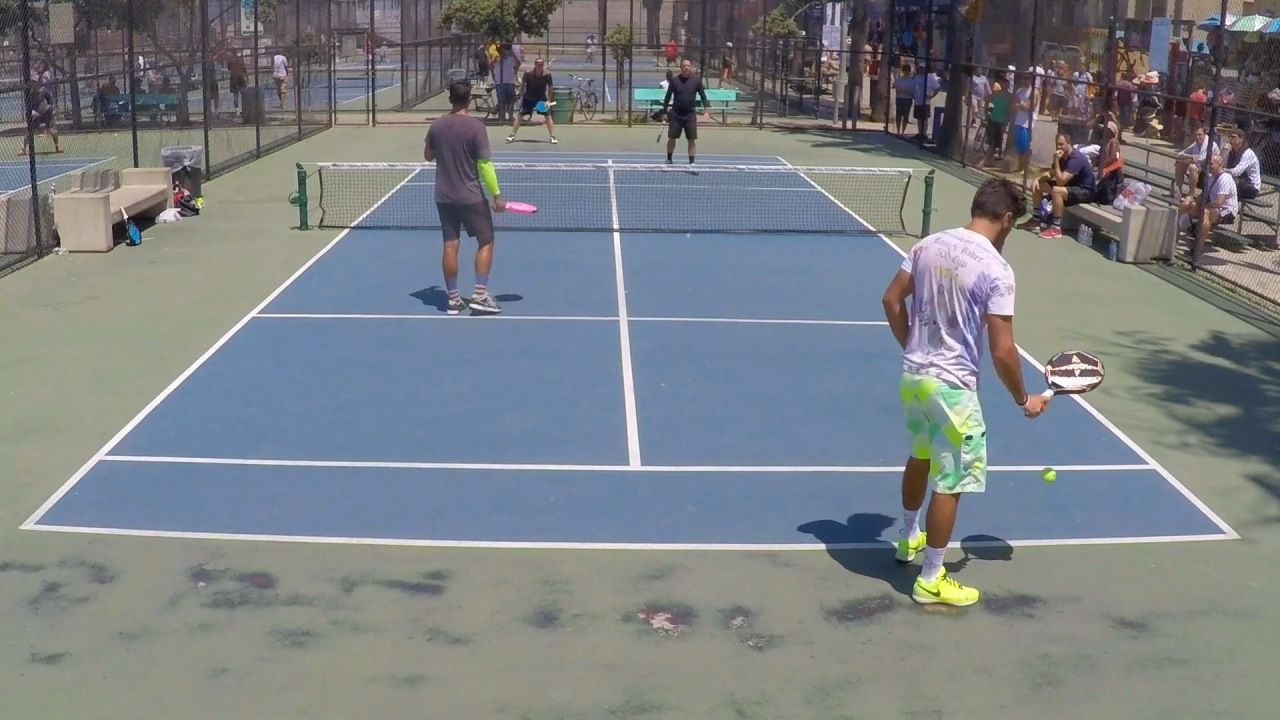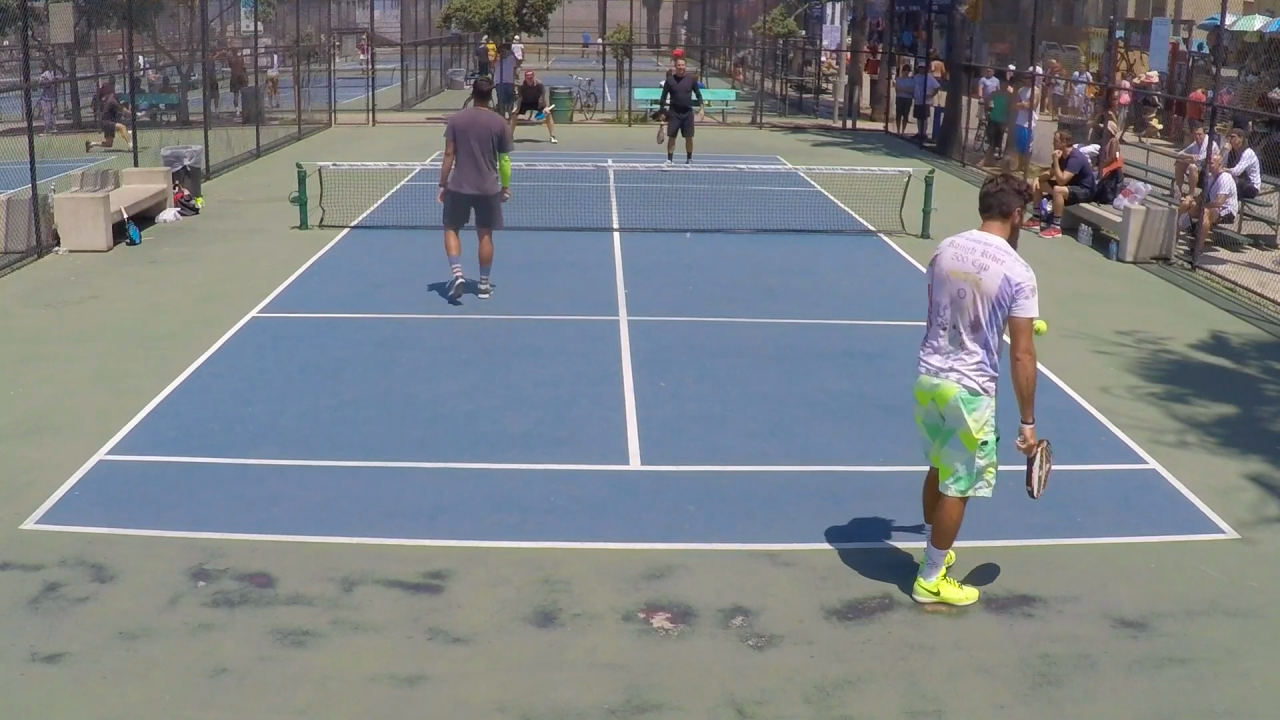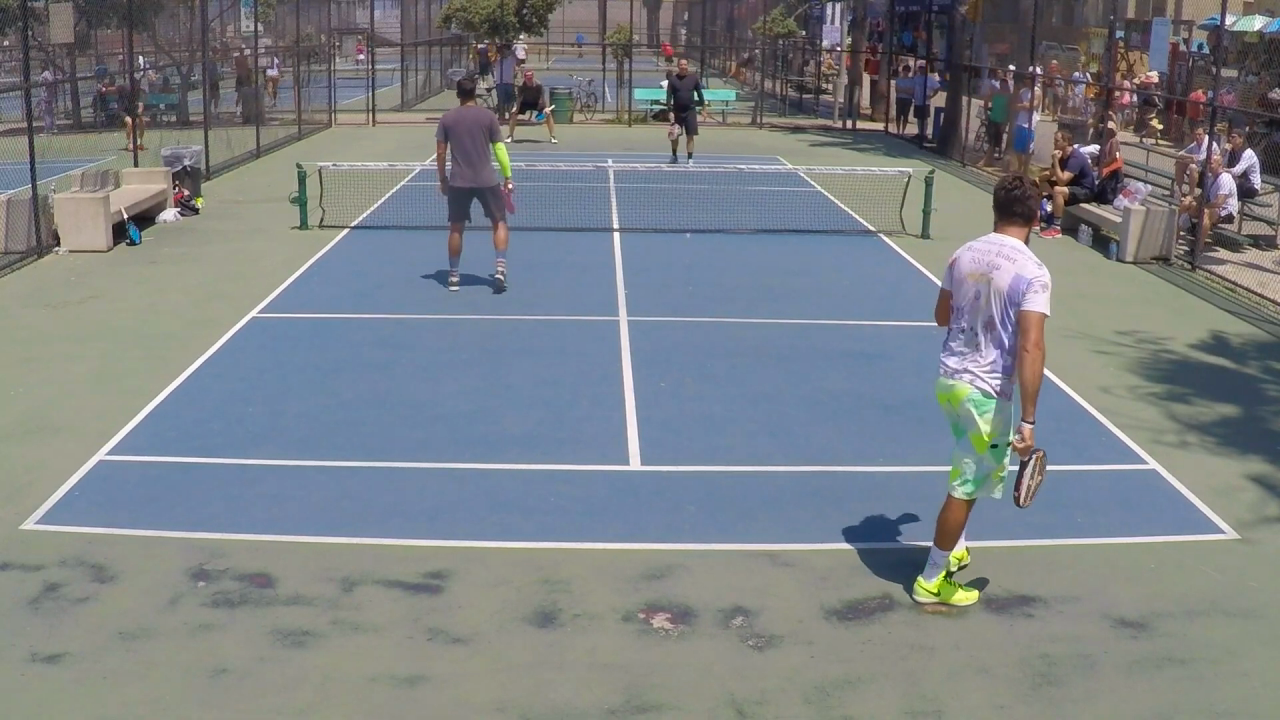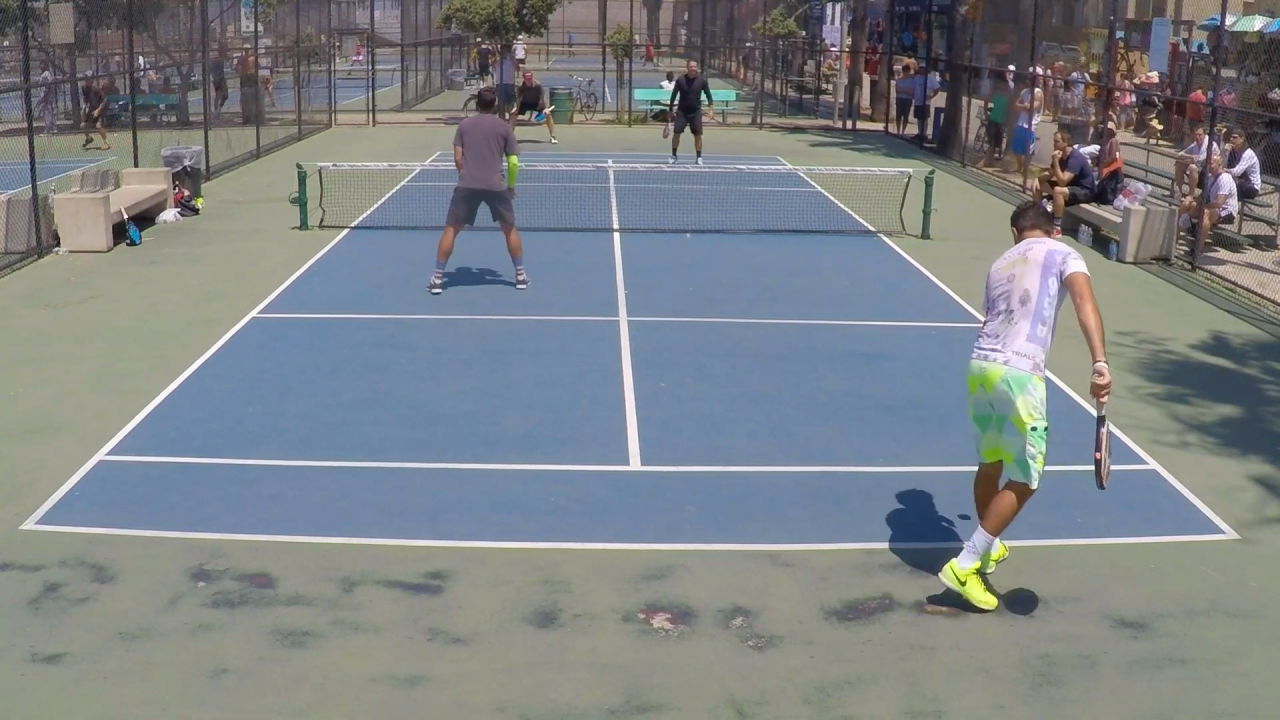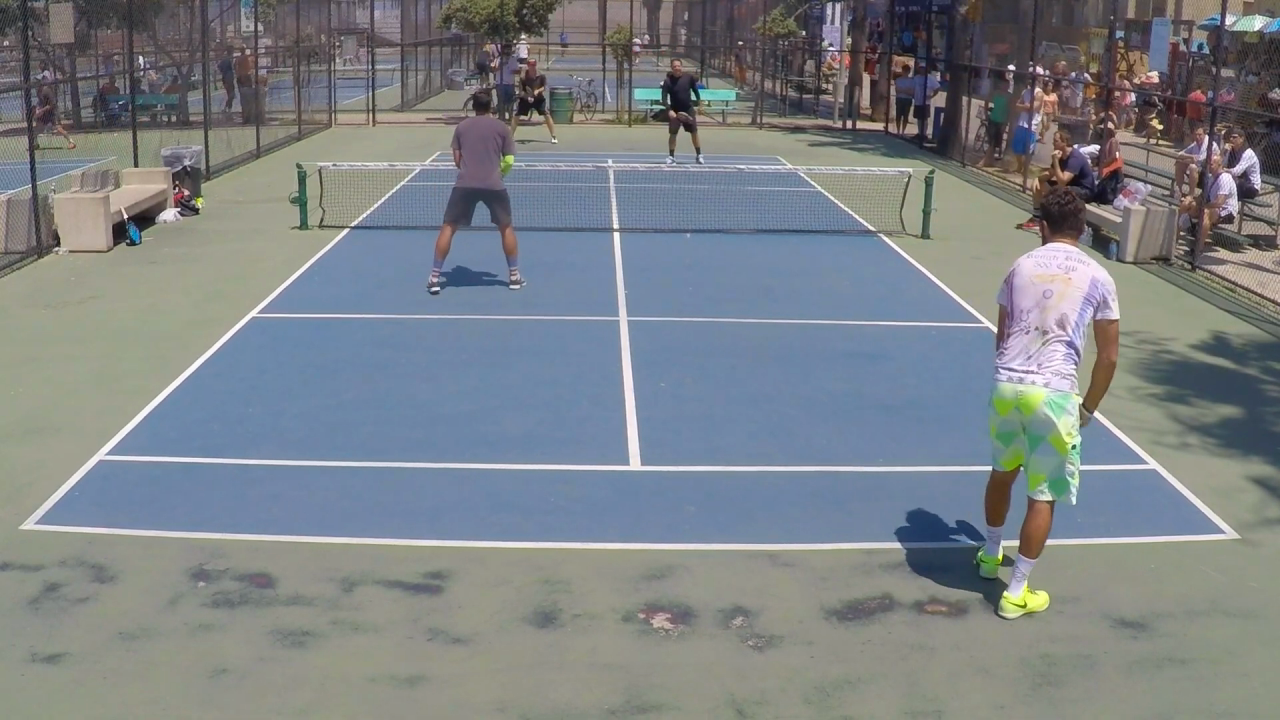
dt=0.7s
person 1, frame 1
left shoulder: (929, 244)
right shoulder: (996, 271)
left elbow: (891, 298)
right elbow: (1002, 351)
right wrist: (1024, 399)
left hip: (912, 374)
right hip: (951, 385)
left knee: (920, 458)
right knee: (949, 484)
left ankle: (909, 538)
right ankle: (930, 580)
person 1, frame 2
left shoulder: (945, 250)
right shoulder: (1017, 273)
right elbow: (1022, 354)
right wrist: (1027, 420)
left hip: (928, 377)
right hip: (969, 390)
left knee: (939, 471)
right knee: (957, 488)
left ankle: (935, 554)
right ankle: (930, 580)
person 1, frame 3
left shoulder: (963, 254)
right shoulder: (1032, 272)
right elbow: (1030, 349)
right wrist: (1028, 420)
left hip: (949, 377)
right hip: (986, 391)
left knee: (967, 477)
right knee: (966, 488)
left ankle: (955, 549)
right ankle: (930, 580)
person 1, frame 4
left shoulder: (1000, 263)
right shoulder: (1061, 254)
right elbow: (1085, 303)
right wrist: (1100, 362)
left hip: (979, 365)
right hip: (1018, 373)
left knee: (990, 464)
right knee: (1022, 481)
left ankle: (990, 547)
right ankle: (964, 565)
person 1, frame 5
left shoulder: (1021, 266)
right shoulder: (1098, 278)
right elbow: (1108, 357)
right wrist: (1089, 406)
left hip: (1005, 385)
right hip: (1053, 393)
left knee: (1002, 473)
right knee: (1043, 496)
left ankle: (989, 554)
right ankle: (1016, 593)
person 2, frame 1
left shoulder: (436, 125)
right shoulder: (476, 127)
left elbow: (428, 156)
right elbow: (484, 165)
right wrist: (496, 196)
left hip: (443, 196)
right hip: (471, 196)
left knee: (450, 245)
right knee: (486, 243)
left ankle: (453, 298)
right ankle: (480, 295)
person 2, frame 2
left shoulder: (457, 119)
right shoulder: (499, 123)
left elbow: (448, 154)
right elbow: (505, 159)
left wrist: (443, 184)
right wrist: (505, 186)
left hip: (458, 187)
right hip: (488, 189)
left knee: (451, 229)
right knee: (485, 235)
left ankle: (457, 272)
right ankle: (484, 284)
person 2, frame 3
left shoulder: (447, 118)
right shoulder: (488, 116)
left elbow: (440, 153)
right elbow: (499, 149)
left wrist: (442, 179)
right wrist: (508, 177)
left hip: (458, 182)
right hip: (487, 181)
left knee: (456, 229)
right knee: (499, 224)
left ankle: (453, 276)
right ankle: (500, 268)
person 2, frame 4
left shoulder: (464, 124)
right shoulder: (504, 127)
left elbow: (458, 158)
right elbow: (513, 162)
right wrist: (511, 185)
left hip: (467, 184)
right hip: (495, 185)
left knee: (451, 229)
right knee: (510, 229)
left ankle: (437, 279)
right ankle: (520, 275)
person 2, frame 5
left shoulder: (462, 127)
right shoulder: (502, 128)
left elbow: (457, 161)
right elbow: (509, 161)
left hip: (465, 185)
right hip: (494, 185)
left knee: (448, 228)
right knee: (506, 228)
left ankle: (435, 277)
right ankle: (514, 276)
